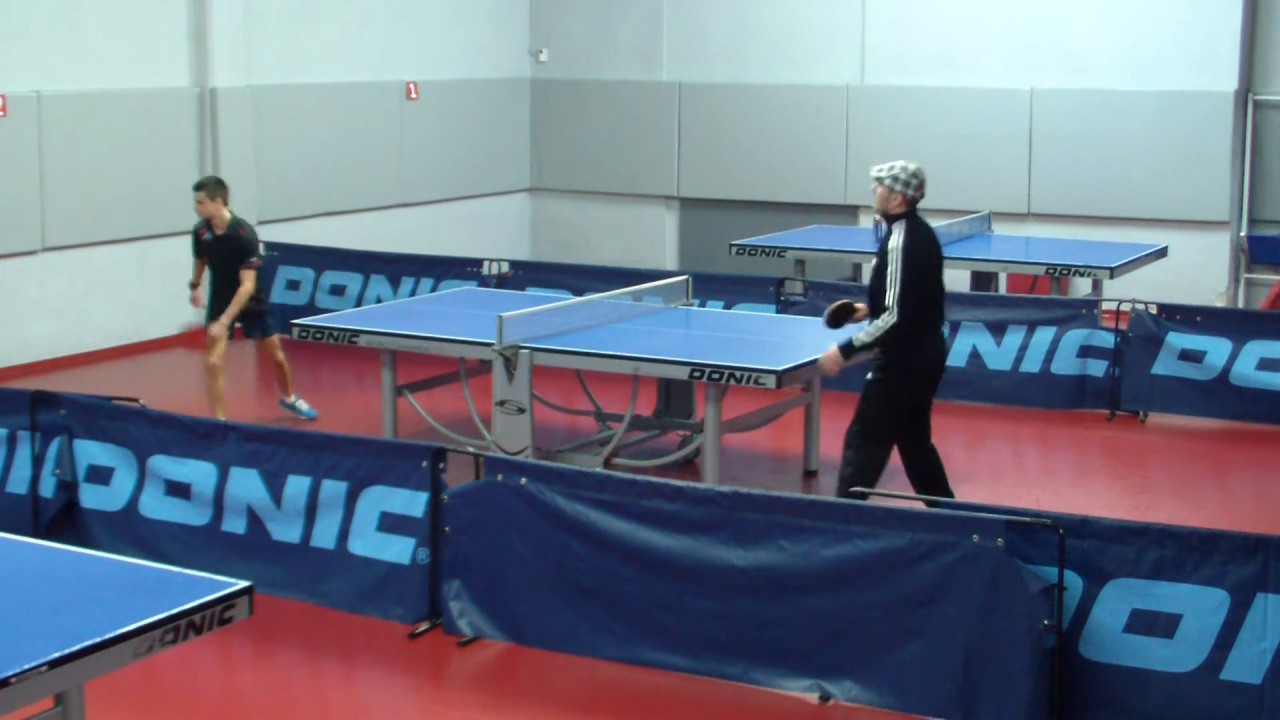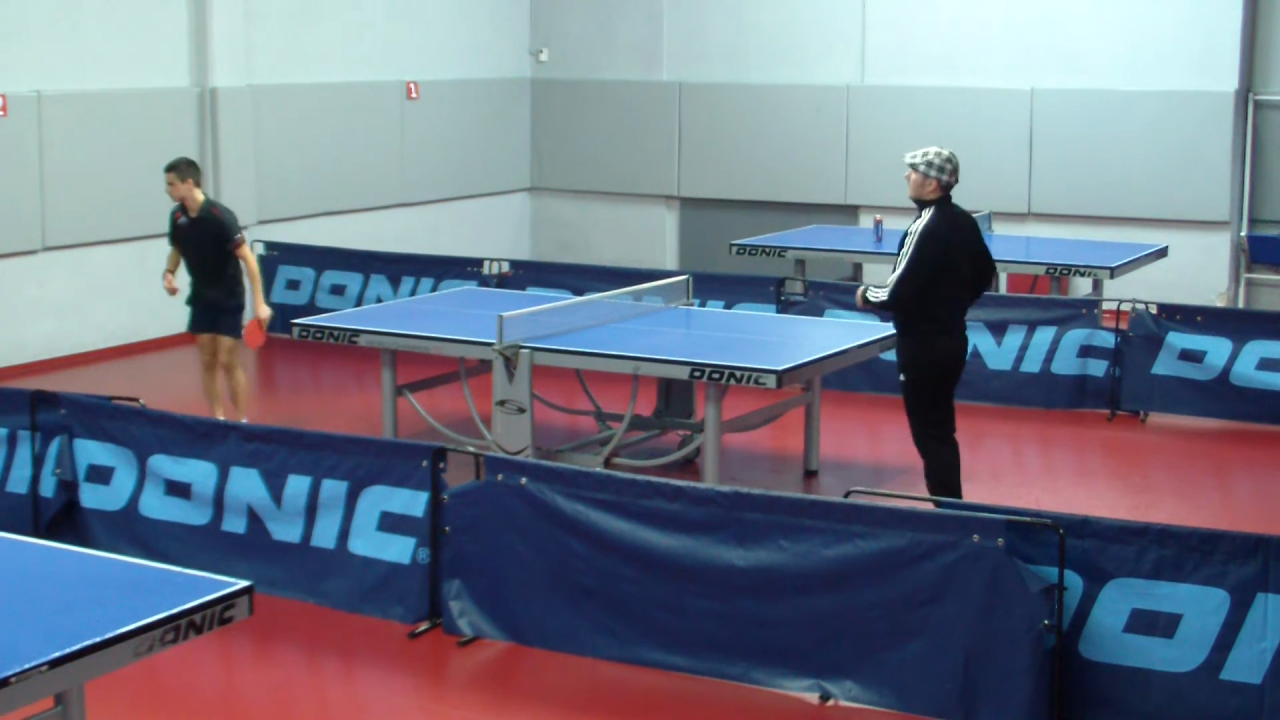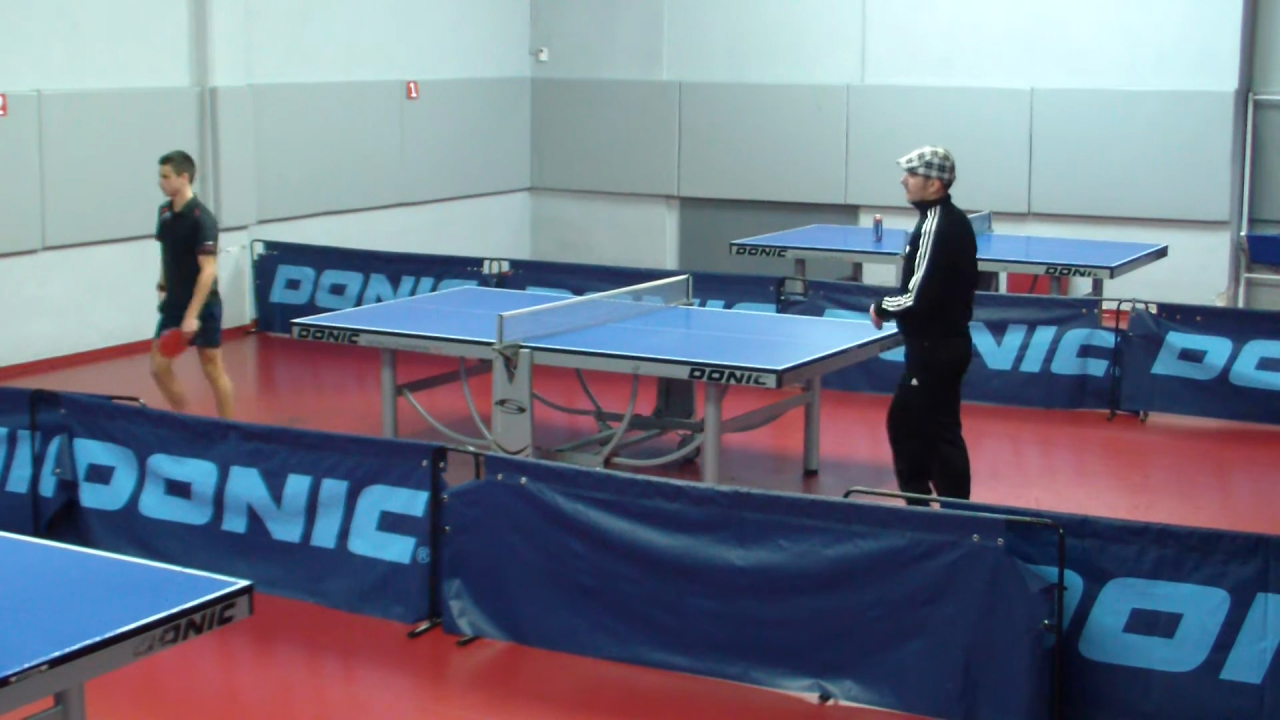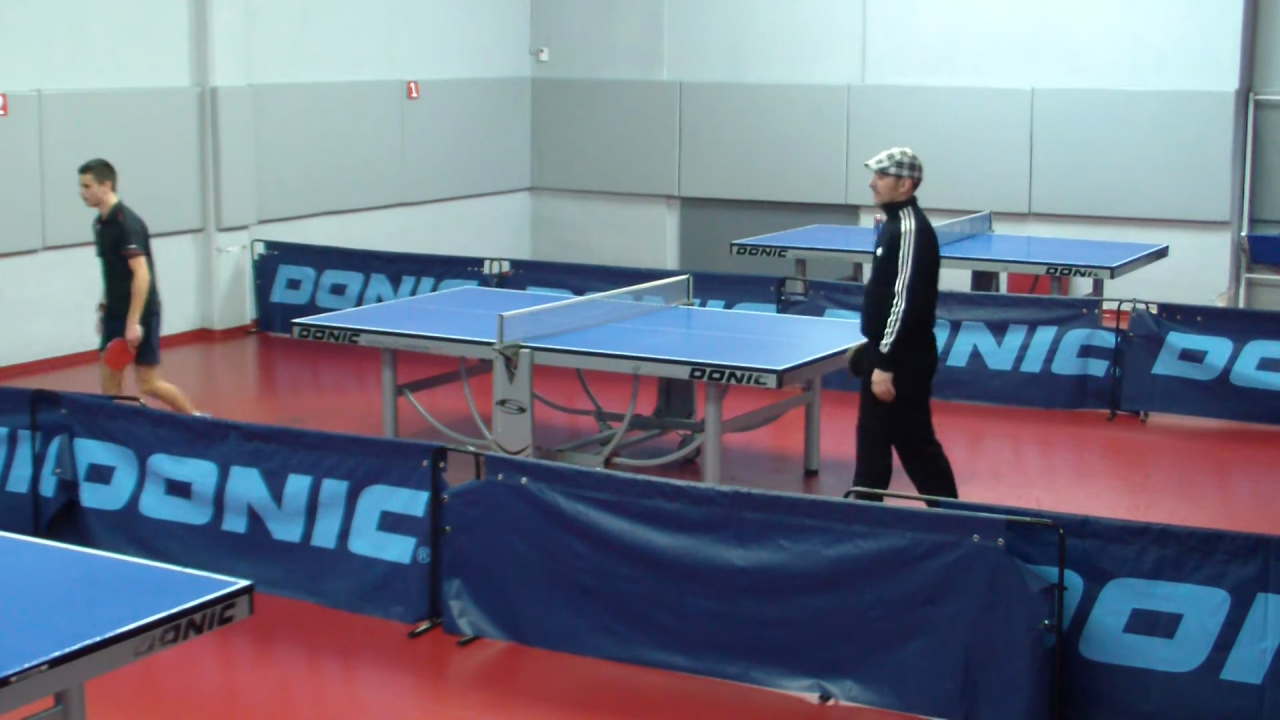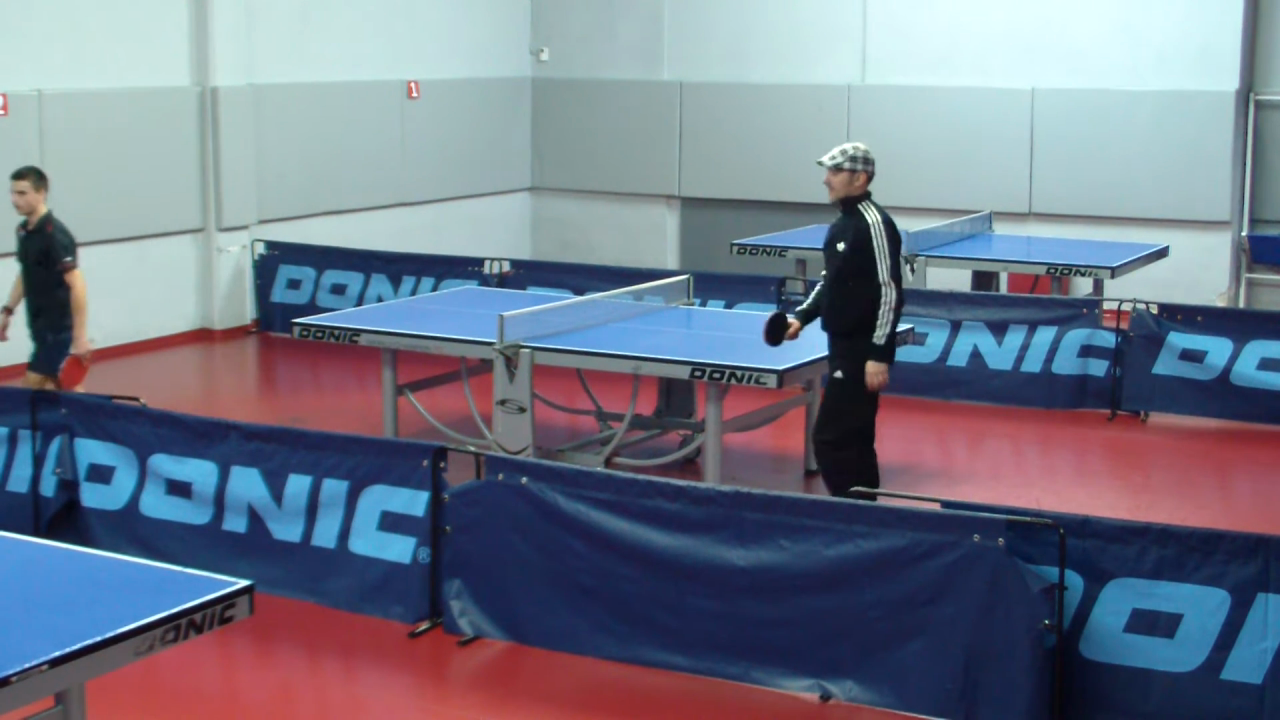
dt=0.4s
person 1, frame 1
left shoulder: (900, 242)
right shoulder: (920, 232)
left elbow: (894, 317)
left wrist: (845, 349)
right wrist: (869, 307)
left hip: (903, 357)
right hip: (928, 350)
left knee: (862, 442)
right knee: (914, 438)
person 1, frame 2
left shoulder: (925, 229)
right shoulder: (963, 222)
left elbow: (894, 295)
right elbow: (984, 275)
left wrist: (867, 294)
left hip: (925, 347)
right hip: (951, 340)
left knee: (931, 435)
right knee: (939, 431)
person 1, frame 3
left shoulder: (935, 228)
right shoulder: (954, 220)
left elbow: (918, 299)
left wrist: (881, 308)
left hip: (934, 350)
right hip: (943, 344)
left knee: (939, 438)
right knee: (903, 424)
right ankle: (917, 508)
person 1, frame 4
left shoulder: (911, 230)
right shoulder: (895, 224)
left elbow: (907, 301)
left wrist: (886, 364)
right wrist: (876, 347)
left hip: (904, 359)
right hip: (890, 353)
left knee: (912, 442)
right knee: (877, 437)
person 1, frame 5
left shoulder: (874, 224)
right shoulder: (843, 223)
left elbow: (889, 291)
left wrist: (878, 355)
right wrist: (802, 316)
left hip: (863, 351)
right hip: (845, 346)
left knee: (831, 438)
right knee: (854, 438)
person 2, frame 1
left shoulder: (245, 235)
right shoulder: (200, 231)
left elbow: (247, 286)
left wrist: (223, 322)
right wrist: (194, 286)
left hip: (251, 303)
right hip: (219, 300)
left knee: (276, 357)
right knee: (213, 363)
left ankle: (289, 399)
right ankle: (219, 421)
person 2, frame 2
left shoulder: (221, 217)
right shoulder: (177, 216)
left elbow: (247, 259)
right elbow: (176, 250)
left wrist: (260, 303)
right wrist: (169, 272)
left hip: (228, 298)
right hip: (200, 298)
left knee: (228, 362)
right knee: (207, 363)
left ankle: (241, 422)
right ankle: (218, 421)
person 2, frame 3
left shoulder: (202, 219)
right shoulder: (164, 211)
left elbow: (209, 271)
left wrist: (192, 315)
right wrist: (163, 286)
left hip: (202, 306)
right hip: (174, 304)
left knee: (212, 369)
right knee: (159, 368)
person 2, frame 4
left shoulder: (126, 224)
right shoulder: (100, 223)
left elbow: (142, 274)
left wrist: (134, 322)
right wrist: (104, 307)
left hip: (139, 317)
right hip: (116, 315)
left knee: (148, 384)
right knee: (109, 381)
person 2, frame 5
left shoulder: (55, 236)
right shoulder: (24, 230)
left elbow: (77, 286)
left wrist: (80, 335)
right wrist: (7, 311)
left hip: (57, 331)
right hip: (43, 328)
left knee: (32, 387)
right knee: (68, 391)
